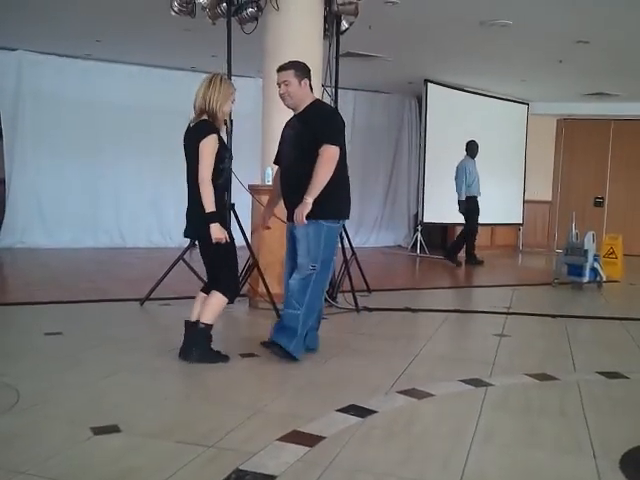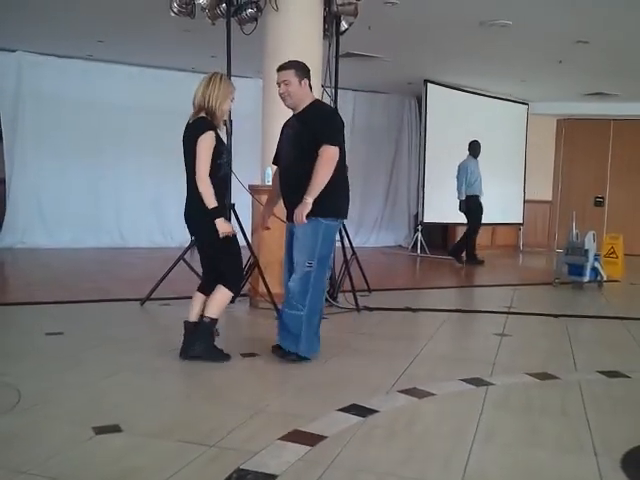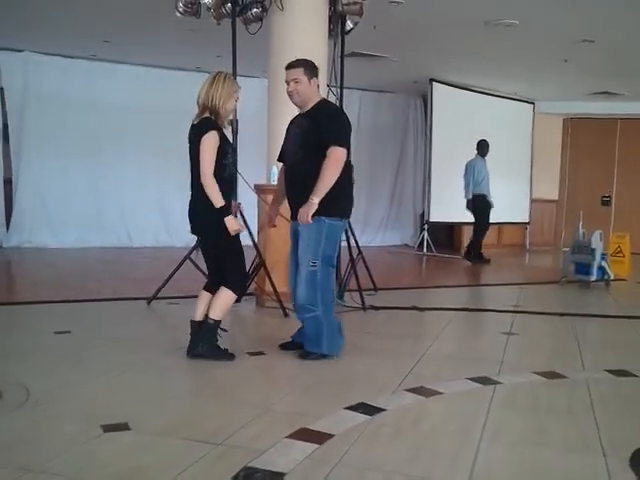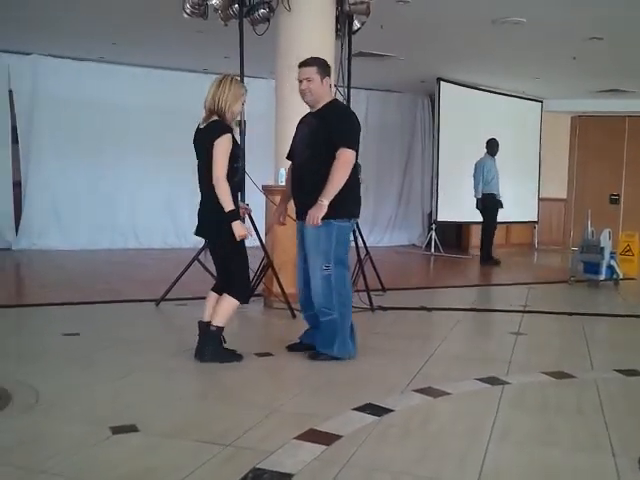
dt=0.1s
person 1, frame 1
left shoulder: (324, 115)
right shoulder: (292, 124)
left elbow: (329, 156)
right elbow: (283, 170)
left wrist: (308, 200)
right wrist: (270, 205)
left hip: (322, 211)
right hip: (299, 211)
left knee: (308, 275)
right knee: (297, 276)
left ankle: (289, 339)
right ankle: (303, 337)
person 1, frame 2
left shoulder: (324, 115)
right shoulder: (289, 125)
left elbow: (329, 157)
right elbow: (281, 170)
left wrist: (308, 199)
right wrist: (269, 205)
left hip: (321, 210)
right hip: (297, 211)
left knee: (306, 274)
right knee: (296, 276)
left ankle: (298, 341)
right ankle: (301, 338)
person 1, frame 3
left shoulder: (331, 115)
right shoulder: (296, 122)
left elbow: (336, 158)
right elbow: (287, 167)
left wrist: (314, 200)
right wrist: (276, 202)
left hip: (326, 210)
right hip: (302, 210)
left knee: (315, 274)
right knee: (301, 276)
left ankle: (325, 341)
right ankle: (310, 334)
person 1, frame 4
left shoulder: (341, 116)
right shoulder: (305, 121)
left elbow: (345, 160)
left wrist: (323, 202)
right wrist: (284, 201)
left hip: (333, 212)
right hip: (307, 211)
left knee: (327, 276)
right knee: (308, 278)
left ankle: (338, 343)
right ankle: (317, 335)
person 2, frame 1
left shoulder: (194, 128)
right shoulder: (208, 131)
right elbow: (205, 180)
right wrist: (215, 221)
left hip: (200, 216)
right hip: (209, 218)
left knee: (215, 279)
right knee: (228, 281)
left ankle: (191, 341)
right ankle: (199, 343)
person 2, frame 2
left shoulder: (194, 125)
right shoulder: (206, 128)
right elbow: (202, 177)
right wrist: (218, 216)
left hip: (198, 213)
right hip: (207, 214)
left knee: (212, 276)
right knee: (233, 275)
left ankle: (191, 339)
right ankle: (203, 337)
person 2, frame 3
left shoulder: (198, 125)
right shoulder: (211, 127)
right elbow: (207, 176)
left wrist: (225, 204)
right wrist: (226, 213)
left hip: (203, 212)
right hip: (213, 214)
left knee: (217, 276)
right knee: (236, 276)
left ankle: (199, 338)
right ankle: (206, 339)
person 2, frame 4
left shoulder: (203, 128)
right shoulder: (223, 131)
right elbow: (220, 180)
right wrist: (234, 218)
left hip: (211, 215)
right hip: (221, 218)
left knee: (226, 279)
right knee: (240, 283)
left ankle: (206, 340)
right ankle: (211, 343)
person 3, frame 1
left shoulder: (473, 163)
right shoulder: (463, 164)
right elbow: (461, 184)
right wrist: (462, 202)
left hip: (473, 200)
right hip: (467, 200)
left knee: (472, 228)
right knee: (470, 228)
left ankle: (470, 256)
right ankle: (451, 253)
person 3, frame 2
left shoulder: (475, 163)
right shoulder: (465, 164)
right elbow: (461, 184)
right wrist: (462, 201)
left hip: (475, 199)
right hip: (469, 199)
left knee: (475, 228)
right knee: (474, 227)
left ankle: (471, 256)
right ankle: (456, 251)
person 3, frame 3
left shoulder: (483, 163)
right shoulder: (472, 163)
right elbow: (468, 183)
left wrist: (488, 199)
right wrist: (469, 200)
left hip: (483, 199)
right hip: (476, 199)
left knee: (482, 226)
right knee: (481, 226)
left ankle: (476, 254)
right ankle: (471, 253)
person 3, frame 4
left shoulder: (493, 162)
right shoulder: (482, 162)
right elbow: (478, 182)
left wrist: (498, 198)
right wrist: (478, 199)
left hip: (493, 198)
right hip: (486, 198)
left knee: (490, 227)
right knee: (489, 227)
left ankle: (487, 256)
right ankle: (486, 257)
